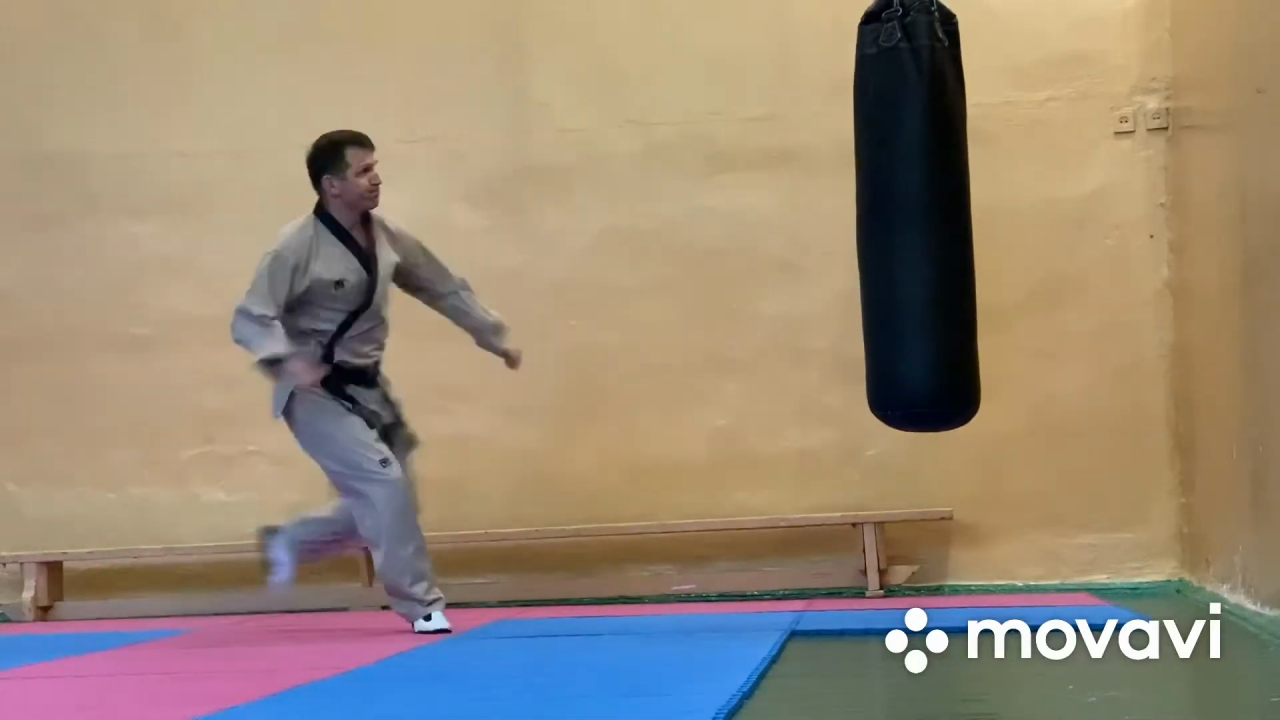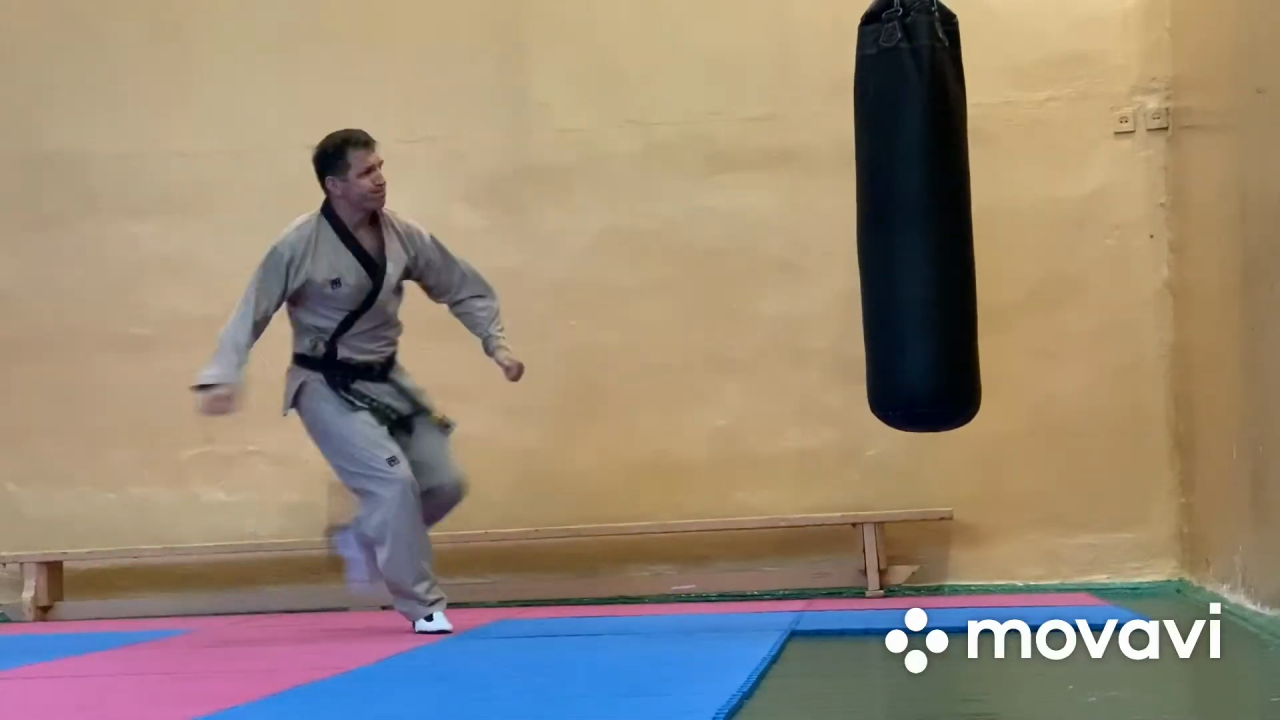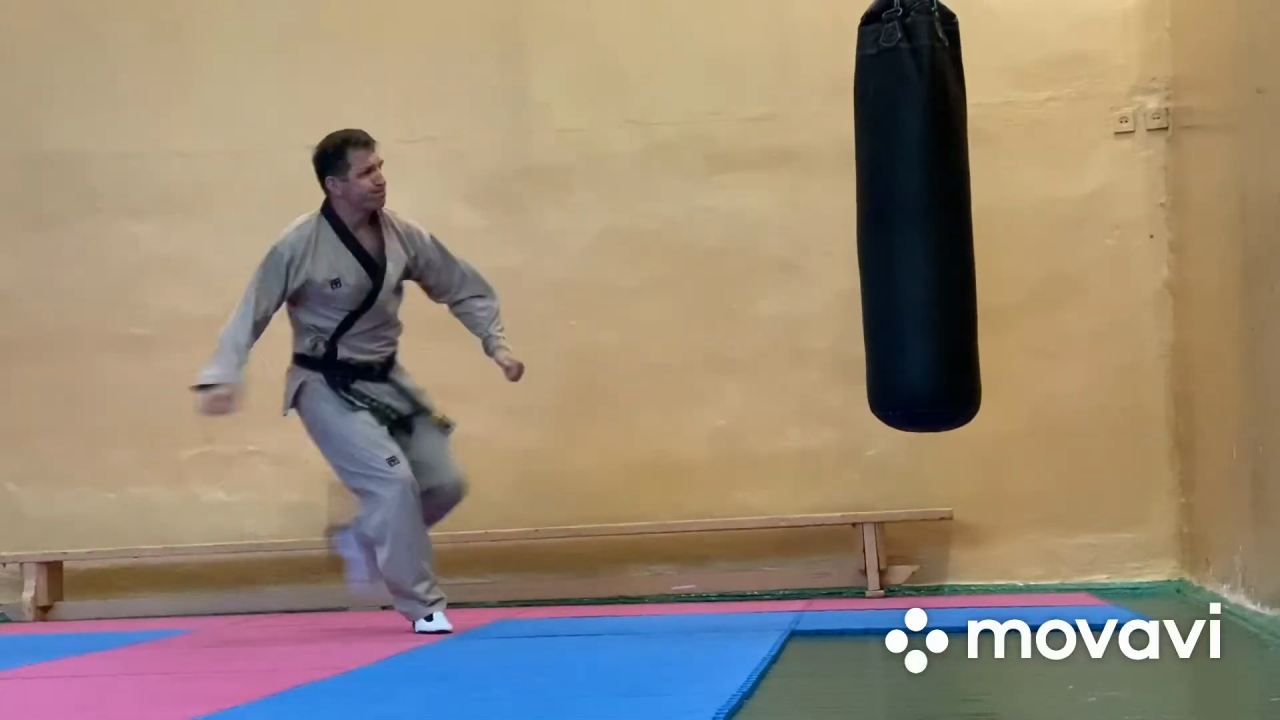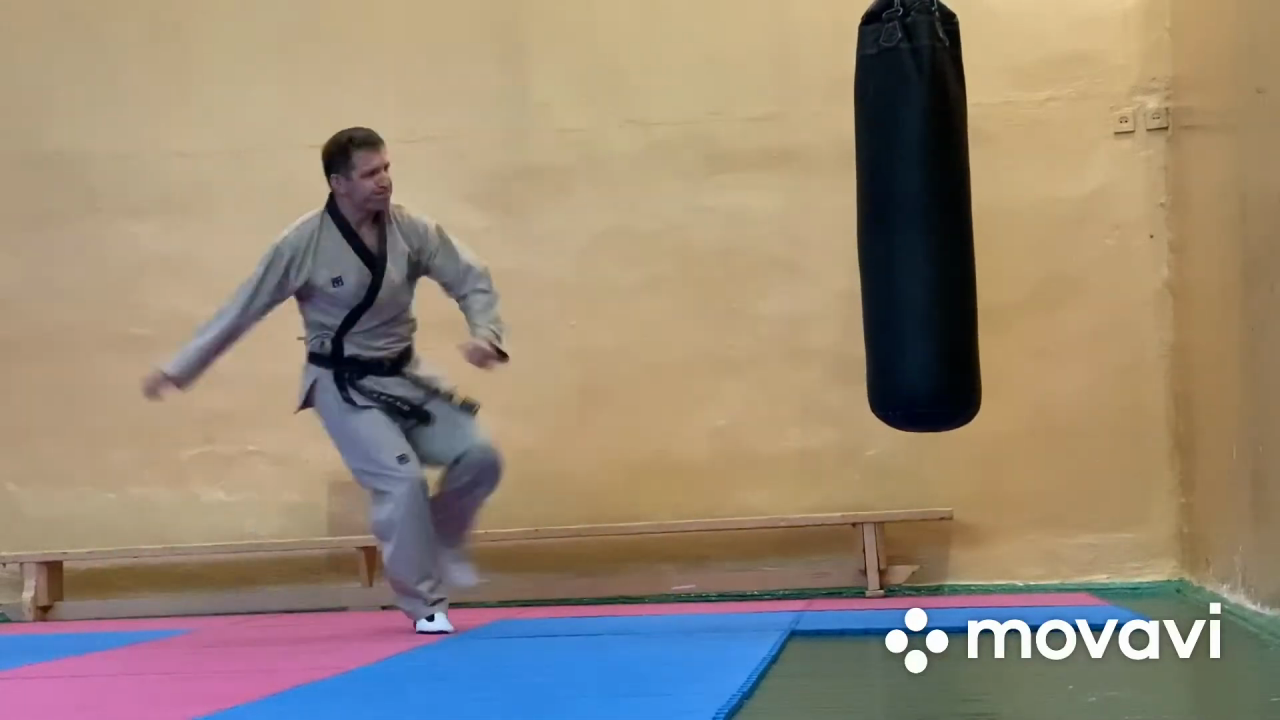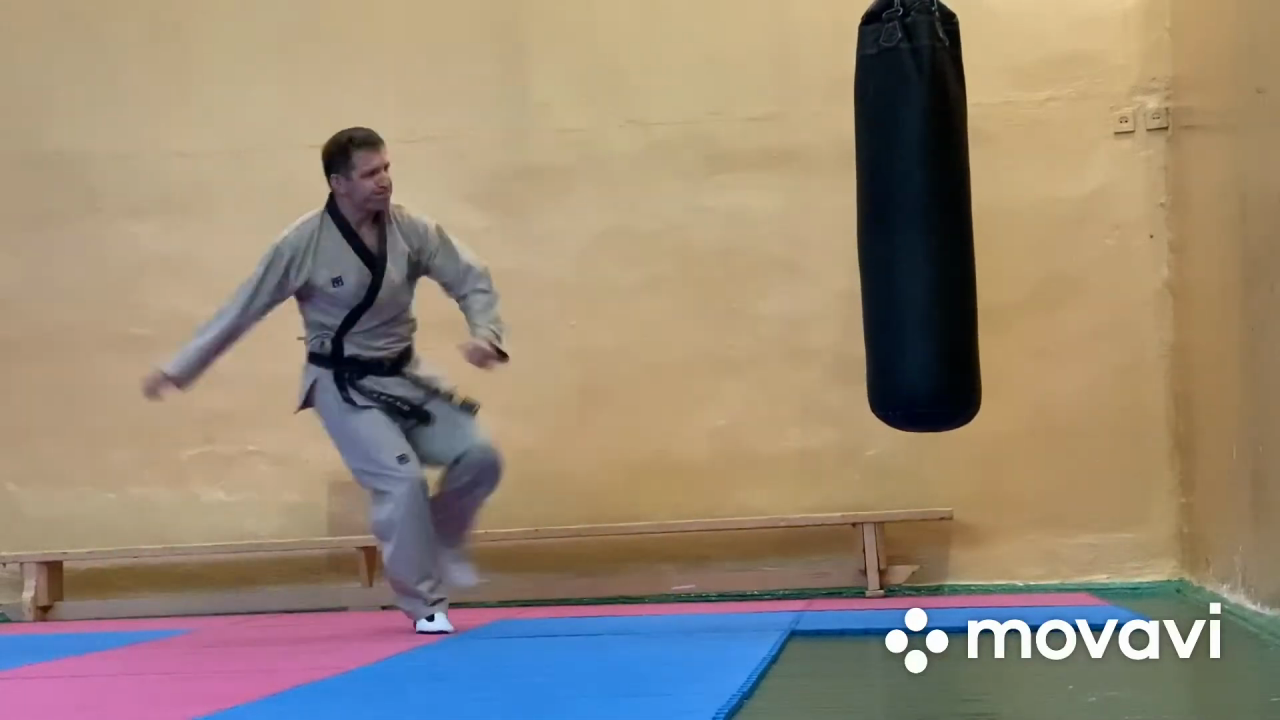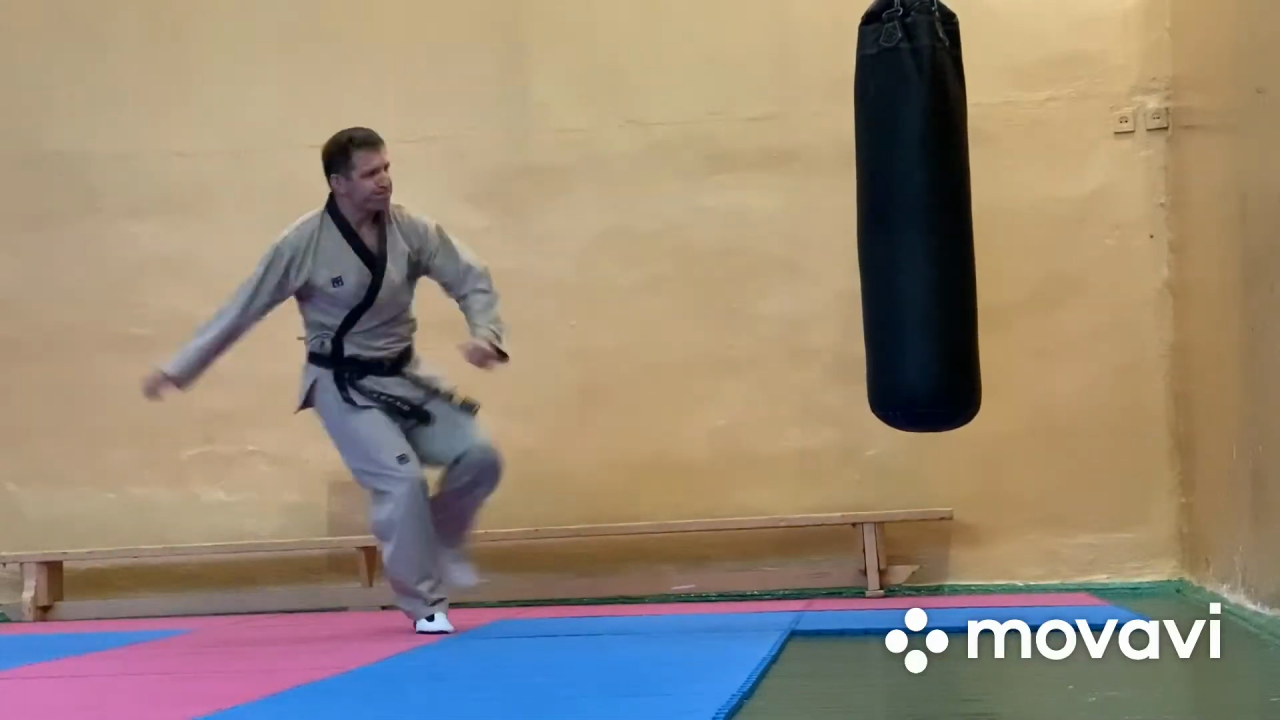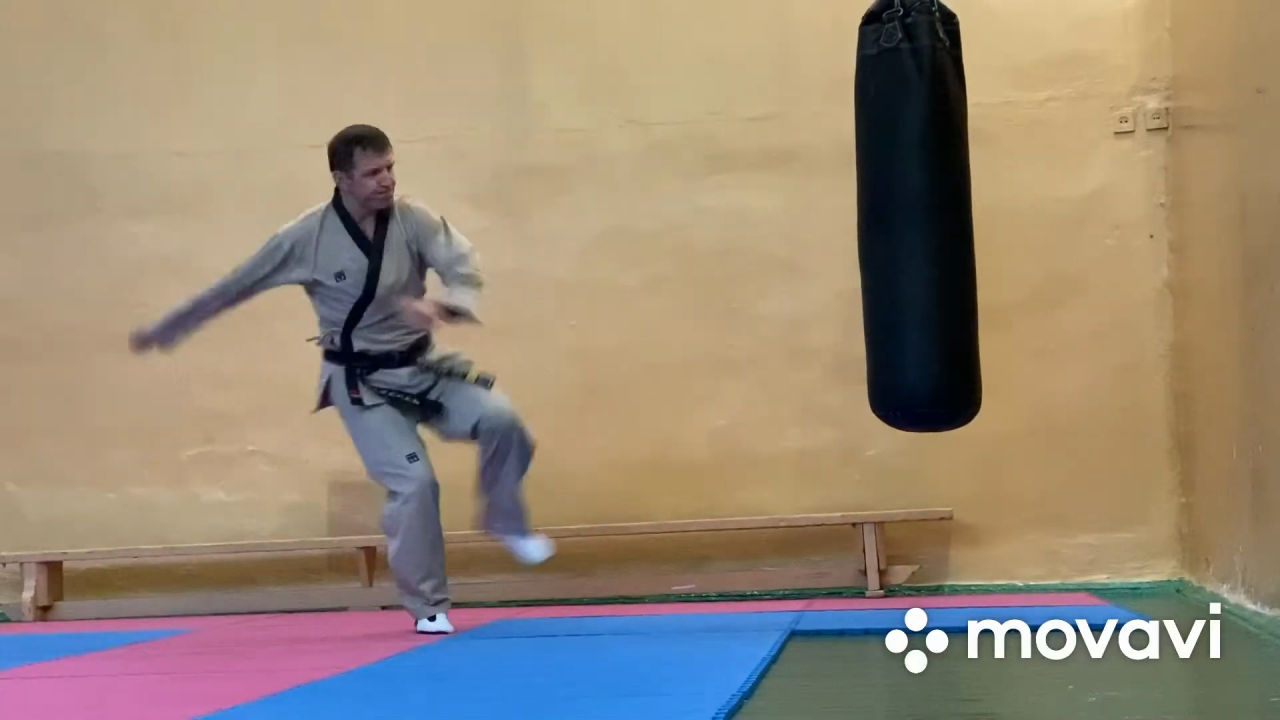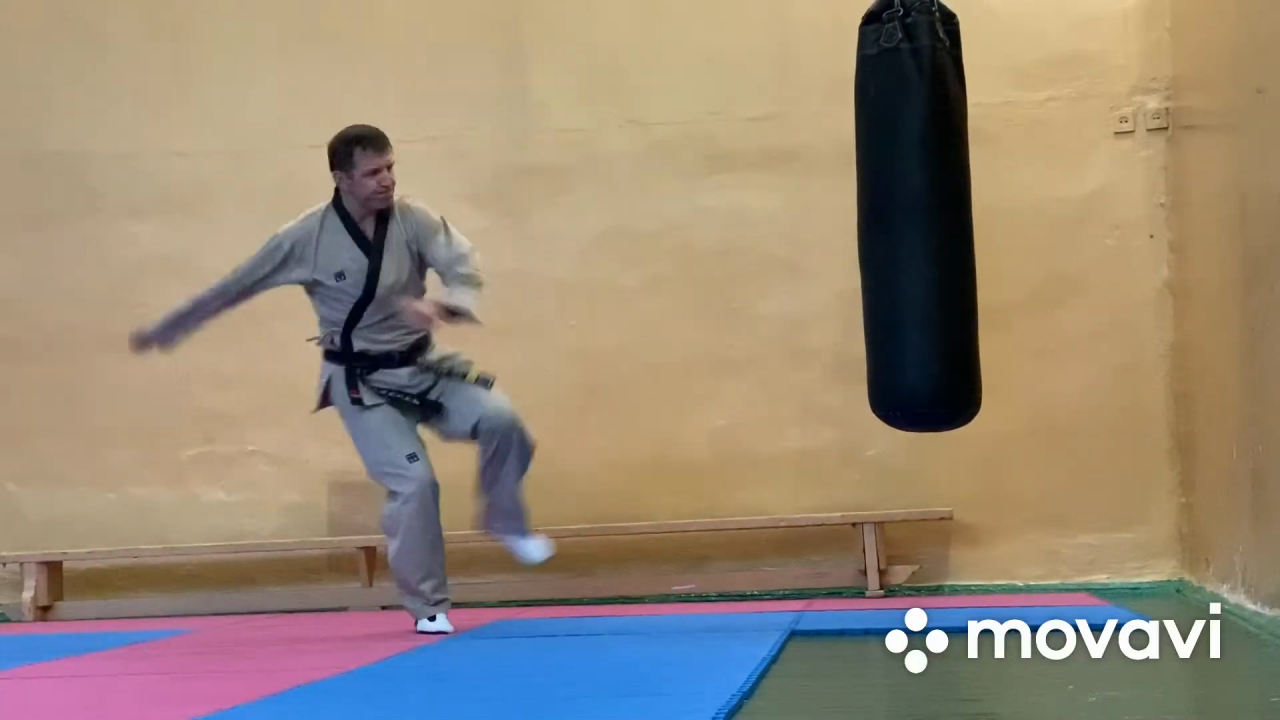
dt=0.1s
person 1, frame 1
left shoulder: (387, 236)
right shoulder: (296, 246)
left elbow: (445, 288)
right elbow: (251, 319)
left wrist: (496, 336)
right wrist: (288, 360)
left hip: (366, 387)
right hip: (314, 393)
left knee: (372, 501)
right knee: (385, 484)
left ankle: (291, 543)
right ankle: (422, 604)
person 1, frame 2
left shoulder: (402, 234)
right shoulder: (298, 244)
left elbow: (463, 287)
right elbow: (248, 314)
left wrist: (496, 343)
right wrist: (221, 378)
left hip: (385, 381)
right hip: (327, 388)
left knee: (443, 483)
right knee: (391, 483)
left ankle: (364, 540)
right ankle: (422, 604)
person 1, frame 3
left shoulder: (402, 233)
right shoulder: (298, 245)
left elbow: (464, 287)
right elbow: (249, 315)
left wrist: (498, 342)
right wrist: (221, 379)
left hip: (382, 381)
right hip: (328, 387)
left knee: (441, 485)
right knee: (393, 484)
left ankle: (362, 538)
right ankle: (422, 604)
person 1, frame 4
left shoulder: (410, 229)
right shoulder: (303, 242)
left elbow: (470, 278)
right elbow: (241, 309)
left wrist: (484, 336)
right wrist: (181, 368)
left hip: (400, 375)
right hip: (340, 386)
left knee: (478, 457)
right knee: (401, 482)
left ankle: (439, 545)
right ankle: (424, 604)
person 1, frame 5
left shoulder: (410, 228)
right shoulder: (303, 242)
left elbow: (471, 278)
right elbow: (243, 308)
left wrist: (484, 334)
right wrist: (179, 368)
left hip: (401, 374)
right hip: (342, 386)
left knee: (477, 456)
right knee: (403, 483)
left ankle: (440, 544)
right ankle: (425, 604)
person 1, frame 6
left shoulder: (410, 228)
right shoulder: (303, 242)
left elbow: (471, 278)
right elbow: (242, 308)
left wrist: (484, 334)
right wrist: (178, 368)
left hip: (401, 374)
right hip: (343, 386)
left knee: (477, 456)
right knee: (403, 483)
left ankle: (443, 544)
right ankle: (425, 604)
person 1, frame 7
left shoulder: (414, 219)
right shoulder: (305, 236)
left elbow: (463, 266)
right elbow: (232, 288)
left wrist: (444, 304)
right wrist: (164, 332)
left hip: (420, 363)
right hip: (360, 381)
left knee: (501, 423)
right knee: (413, 482)
left ankle: (504, 523)
right ankle: (429, 605)
person 1, frame 8
left shoulder: (413, 219)
right shoulder: (305, 237)
left elbow: (462, 266)
right elbow: (230, 288)
left wrist: (443, 305)
right wrist: (164, 331)
left hip: (420, 362)
right hip: (361, 381)
left knee: (501, 422)
right knee: (413, 483)
left ankle: (505, 523)
right ankle: (428, 605)
